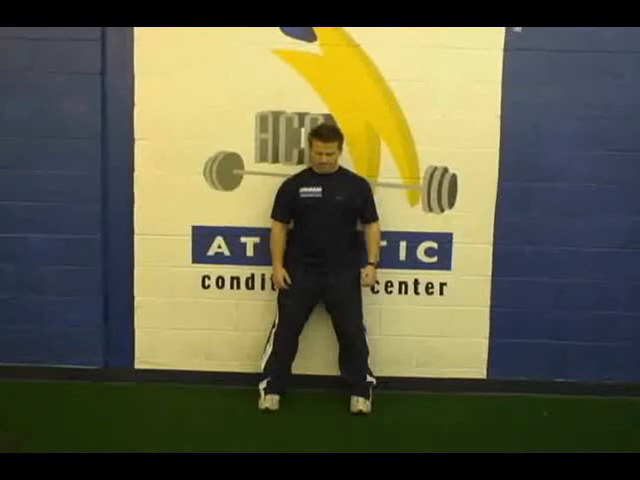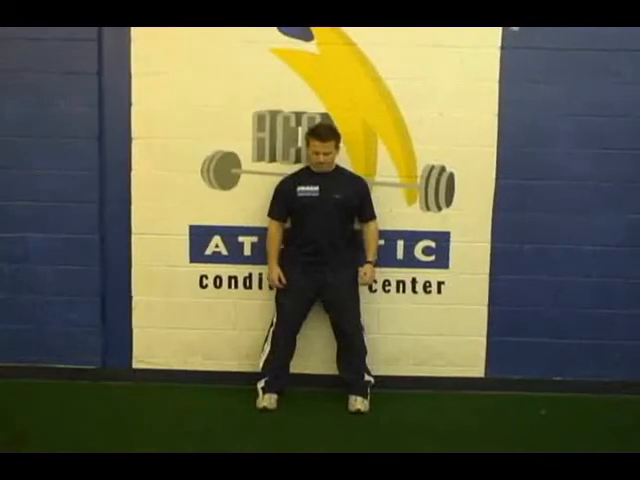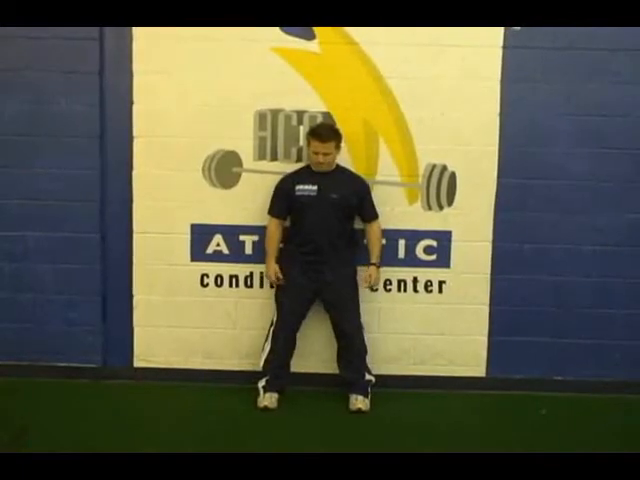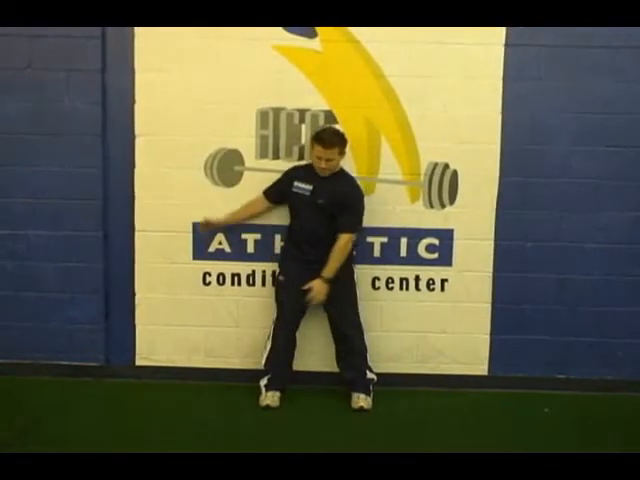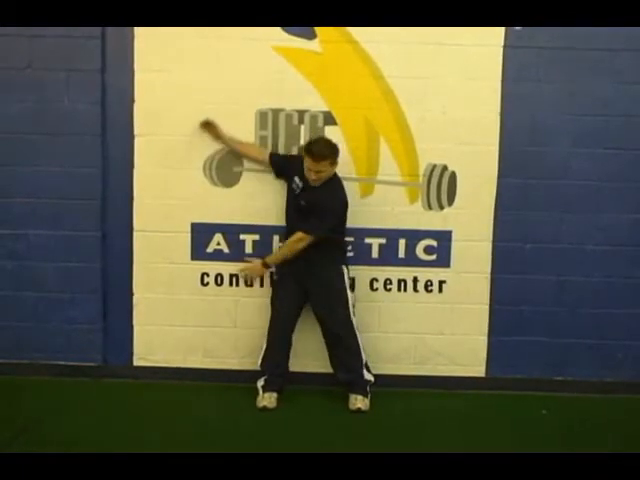
dt=0.5s
person 1, frame 1
left shoulder: (357, 186)
right shoulder: (293, 185)
left elbow: (371, 226)
right elbow: (279, 227)
left wrist: (371, 263)
right wrist: (278, 265)
left hip: (344, 273)
right hip: (300, 272)
left knee: (352, 333)
right knee: (285, 329)
left ankle: (360, 390)
right ankle: (271, 388)
person 1, frame 2
left shoulder: (354, 184)
right shoulder: (291, 184)
left elbow: (369, 224)
right elbow: (276, 225)
left wrist: (369, 261)
right wrist: (273, 264)
left hip: (341, 272)
right hip: (297, 271)
left knee: (350, 331)
right knee: (283, 329)
left ankle: (358, 389)
right ankle: (270, 387)
person 1, frame 3
left shoulder: (354, 184)
right shoulder: (291, 182)
left elbow: (372, 224)
right elbow: (275, 222)
left wrist: (374, 263)
right wrist: (271, 260)
left hip: (340, 271)
right hip: (296, 269)
left knee: (349, 330)
right knee: (283, 327)
left ankle: (359, 389)
right ankle: (270, 386)
person 1, frame 4
left shoulder: (350, 191)
right shoulder: (295, 176)
left elbow: (345, 238)
right elbow: (263, 202)
left wrist: (325, 279)
right wrist: (223, 221)
left hip: (334, 270)
right hip: (294, 265)
left knee: (347, 328)
right knee: (284, 326)
left ankle: (361, 386)
right ankle: (273, 385)
person 1, frame 5
left shoulder: (333, 198)
right shoulder: (296, 166)
left elbow: (301, 239)
right elbow: (260, 154)
left wrist: (264, 264)
right wrist: (221, 137)
left hip: (327, 267)
right hip: (292, 263)
left knee: (339, 328)
right knee: (279, 325)
left ankle: (359, 387)
right ankle: (270, 386)
